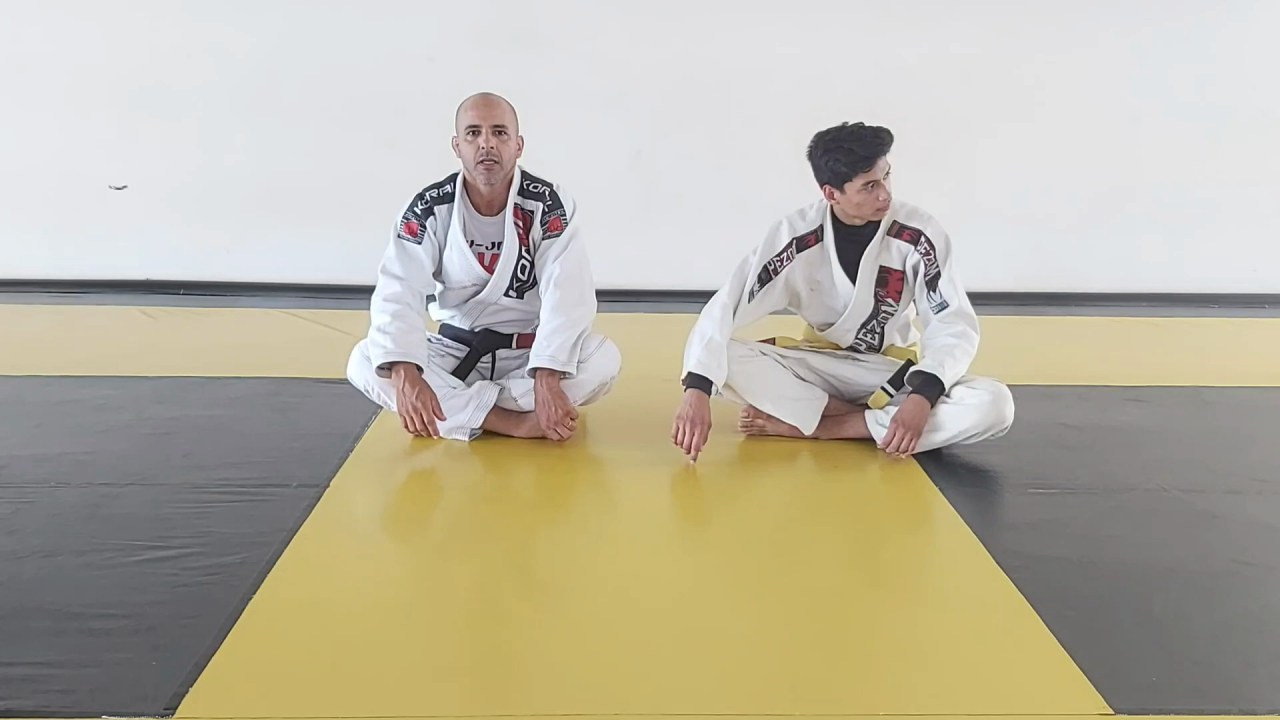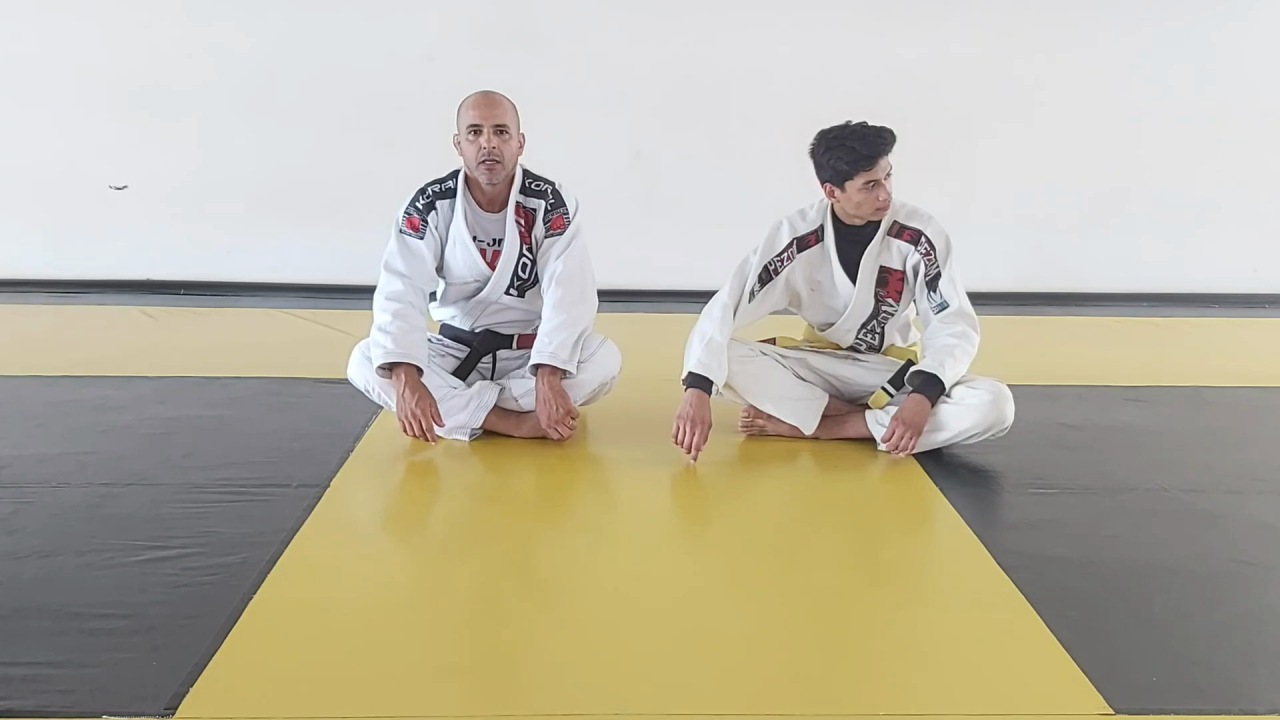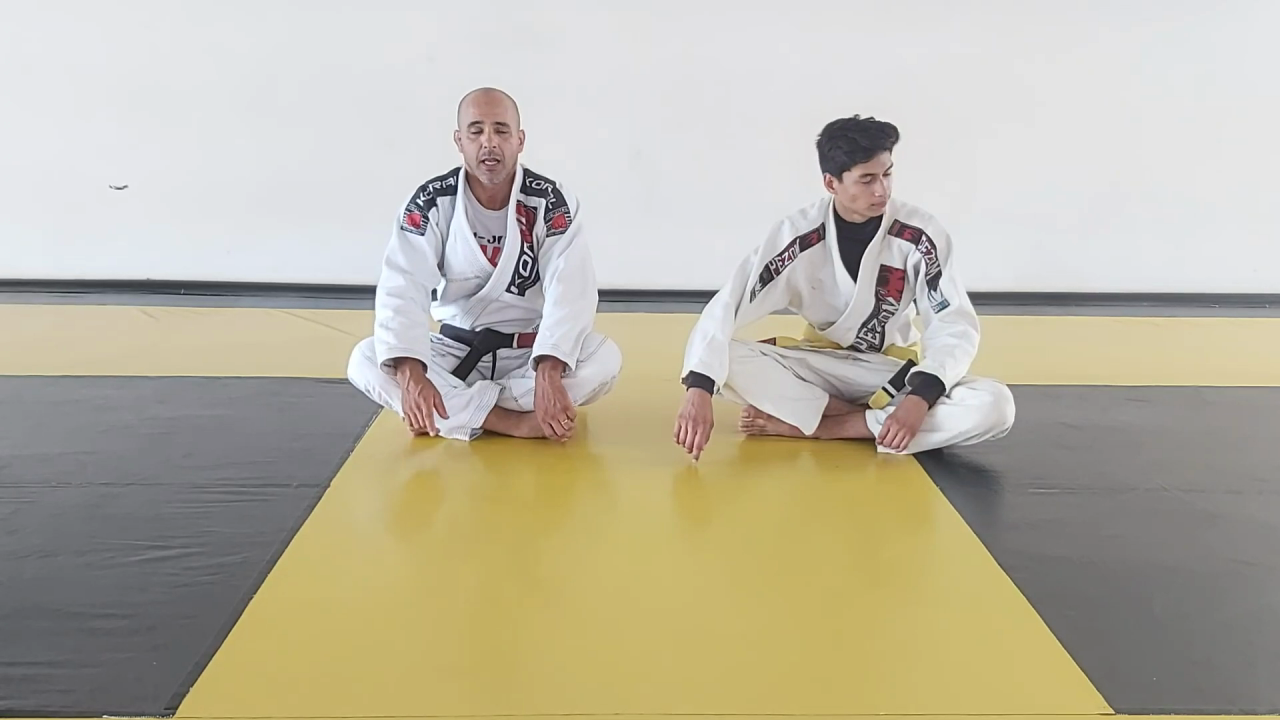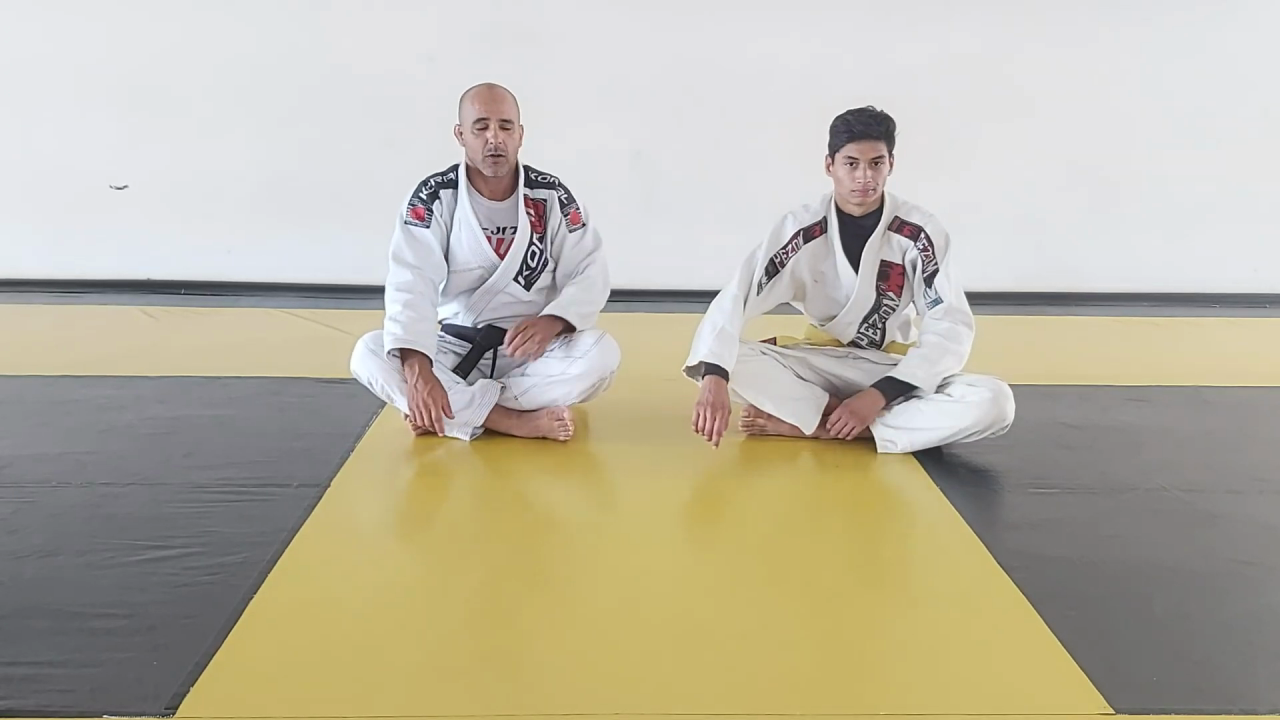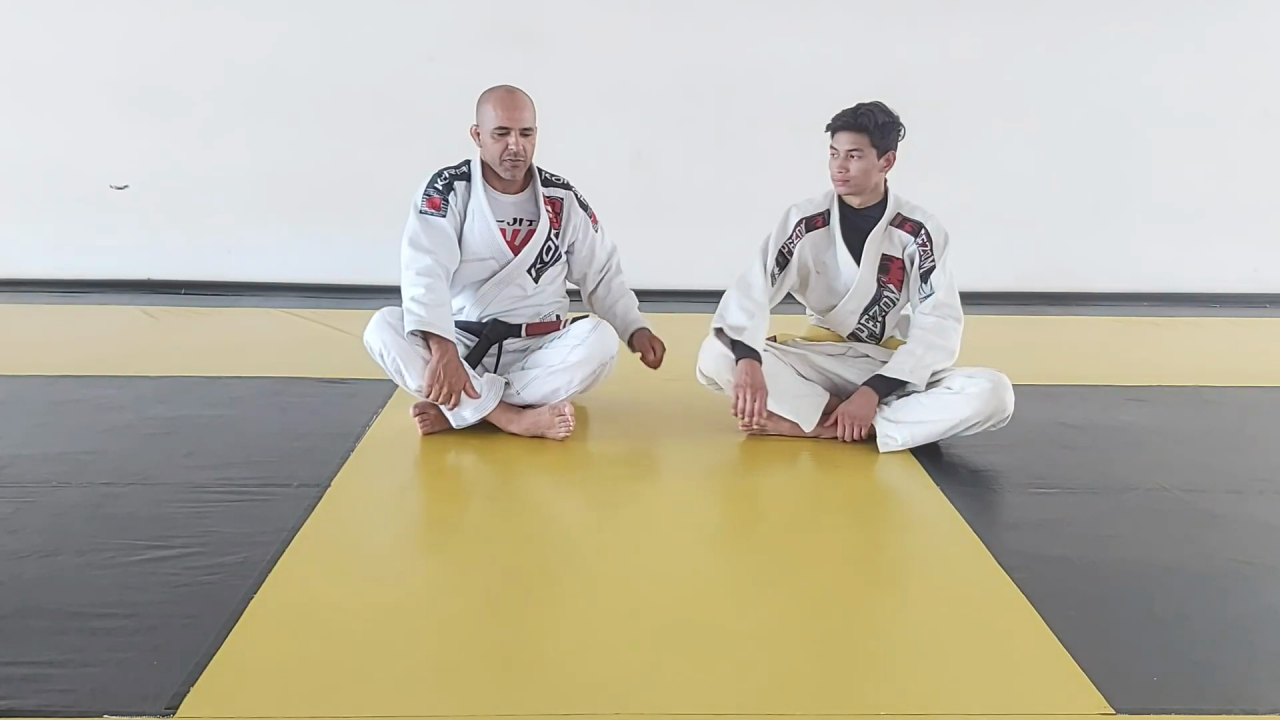
dt=0.4s
person 1, frame 1
left shoulder: (549, 205)
right shoulder: (429, 209)
left elbow: (567, 297)
right elbow: (397, 295)
left wrist: (547, 380)
right wrist: (406, 375)
left hip: (530, 352)
right hip: (456, 350)
left knee: (603, 360)
right knee: (365, 362)
left ankle: (458, 410)
right ankle: (516, 422)
person 1, frame 2
left shoulder: (552, 203)
right shoulder: (430, 206)
left elbow: (568, 296)
right elbow: (400, 293)
left wrist: (549, 379)
right wrist: (406, 380)
left hip: (531, 352)
right hip: (457, 350)
left knee: (603, 359)
right knee: (365, 362)
left ankle: (455, 411)
right ankle: (516, 422)
person 1, frame 3
left shoulder: (552, 202)
right shoulder: (430, 203)
left elbow: (570, 293)
right elbow: (402, 290)
left wrist: (549, 374)
right wrist: (411, 375)
left hip: (531, 351)
right hip: (457, 351)
left knee: (604, 360)
right knee: (366, 362)
left ankle: (459, 411)
right ankle: (514, 421)
person 1, frame 4
left shoulder: (552, 197)
right shoulder: (433, 198)
left elbow: (590, 274)
right elbow: (411, 286)
left wrist: (552, 322)
right wrist: (418, 369)
left hip: (536, 349)
right hip: (458, 349)
left knee: (601, 355)
right knee: (370, 355)
left ankle: (459, 413)
right ankle: (514, 420)
person 1, frame 5
left shoulder: (562, 198)
right shoulder: (445, 190)
left elbow: (602, 273)
right elbow: (425, 275)
left wrist: (637, 331)
right wrist: (442, 347)
left hip: (541, 349)
right hip: (463, 345)
left knee: (601, 339)
right knee: (384, 328)
left ankle: (456, 410)
right ankle: (511, 417)
person 2, frame 1
left shoulder: (918, 234)
right shoulder: (796, 235)
left elbow: (953, 324)
right elbow: (725, 307)
left wrist: (922, 398)
right wrist: (697, 392)
left hip: (891, 373)
right hip: (819, 368)
left knee: (993, 405)
right knee: (726, 360)
left ankle: (829, 427)
person 2, frame 2
left shoulder: (919, 234)
right shoulder: (796, 235)
left elbow: (953, 325)
right elbow: (725, 309)
left wrist: (922, 397)
right wrist: (697, 391)
left hip: (892, 373)
right hip: (819, 367)
left knee: (994, 404)
right knee: (726, 360)
left ankle: (810, 425)
person 2, frame 3
left shoulder: (920, 234)
right shoulder: (797, 234)
left elbow: (954, 324)
right elbow: (726, 307)
left wrist: (921, 398)
right wrist: (699, 390)
left hip: (892, 373)
right hip: (819, 368)
left knee: (995, 405)
right knee: (727, 360)
left ankle: (815, 424)
person 2, frame 4
left shoulder: (920, 231)
right shoulder: (800, 228)
left elbow: (949, 325)
right elbow: (734, 300)
left wrist: (881, 394)
right wrist: (713, 377)
left hip: (893, 373)
right hip: (820, 365)
left knee: (994, 403)
right knee: (729, 364)
left ankle: (808, 423)
person 2, frame 5
left shoulder: (921, 230)
right shoulder: (804, 220)
left elbow: (939, 324)
right elbow: (751, 290)
left wrist: (874, 391)
right wrist: (747, 361)
left hip: (892, 370)
right hip: (821, 362)
left knee: (993, 394)
right knee: (715, 359)
left ankle: (814, 422)
